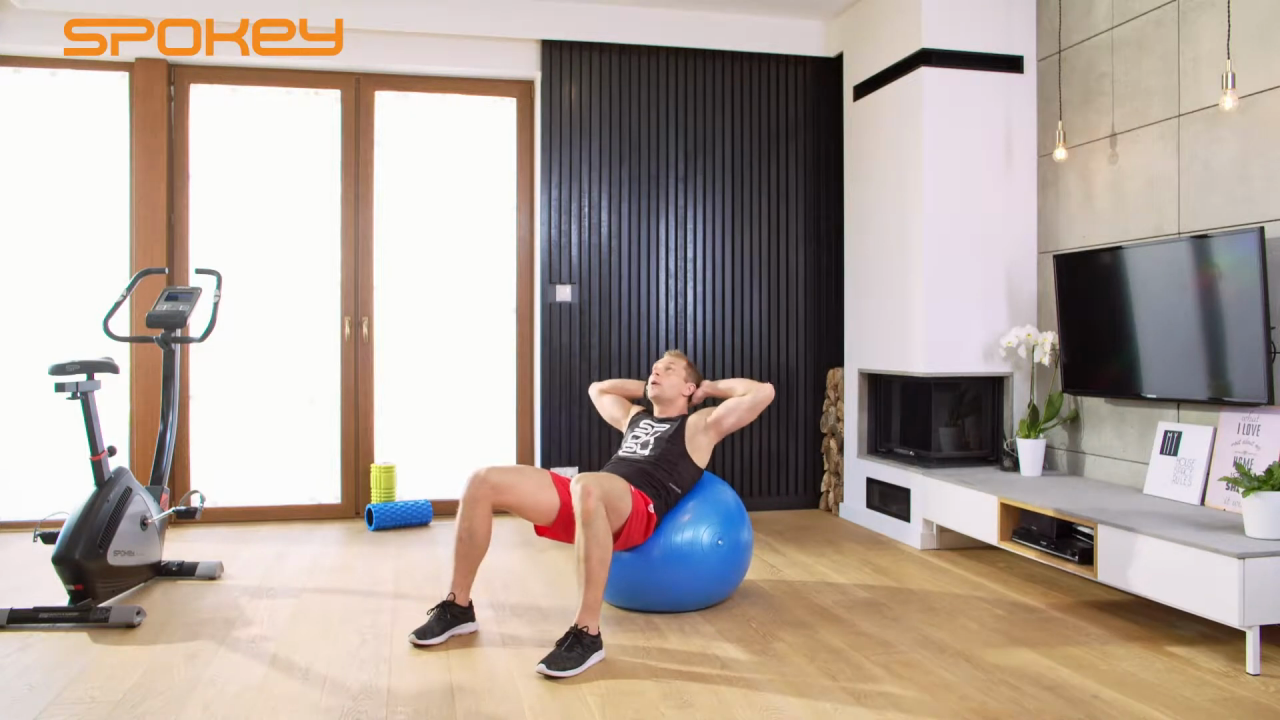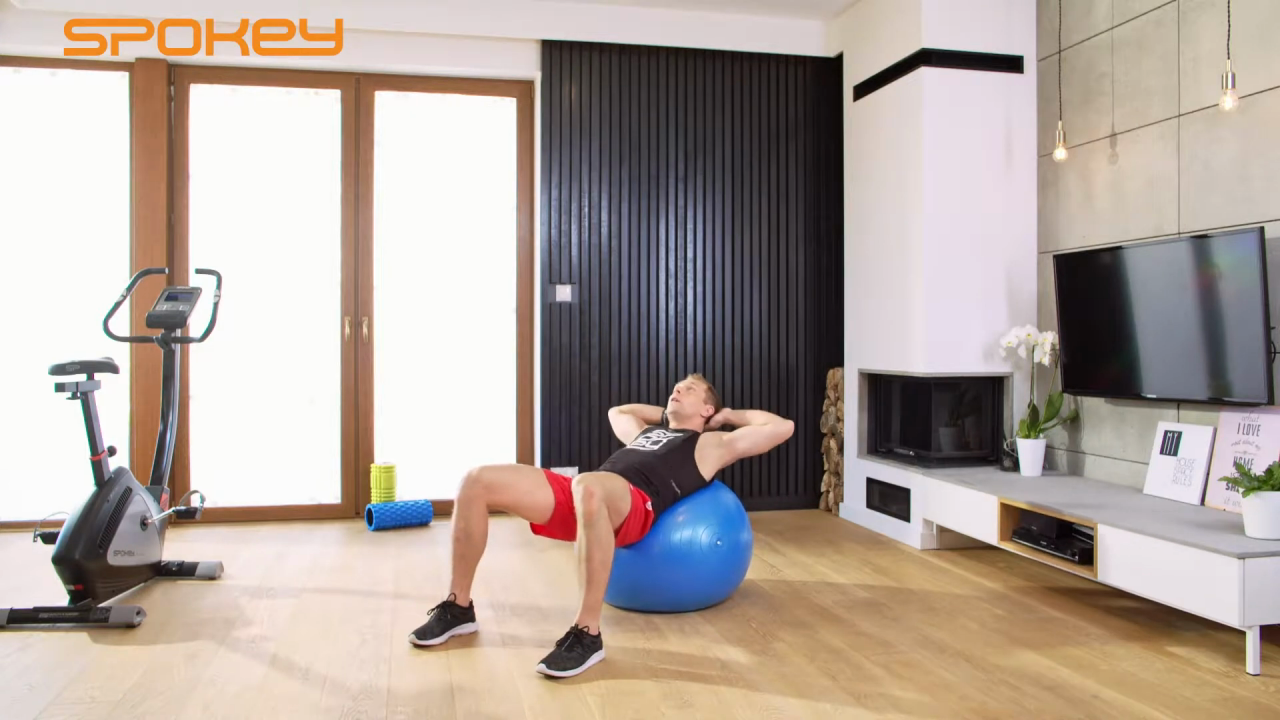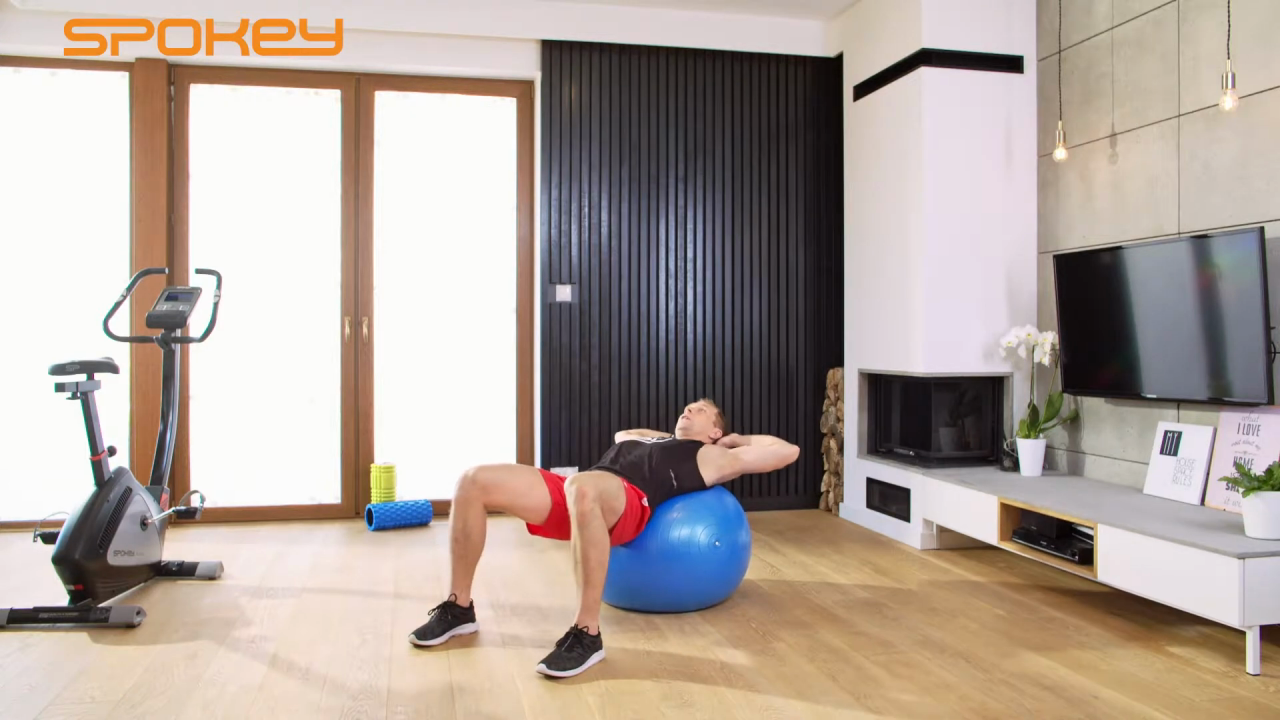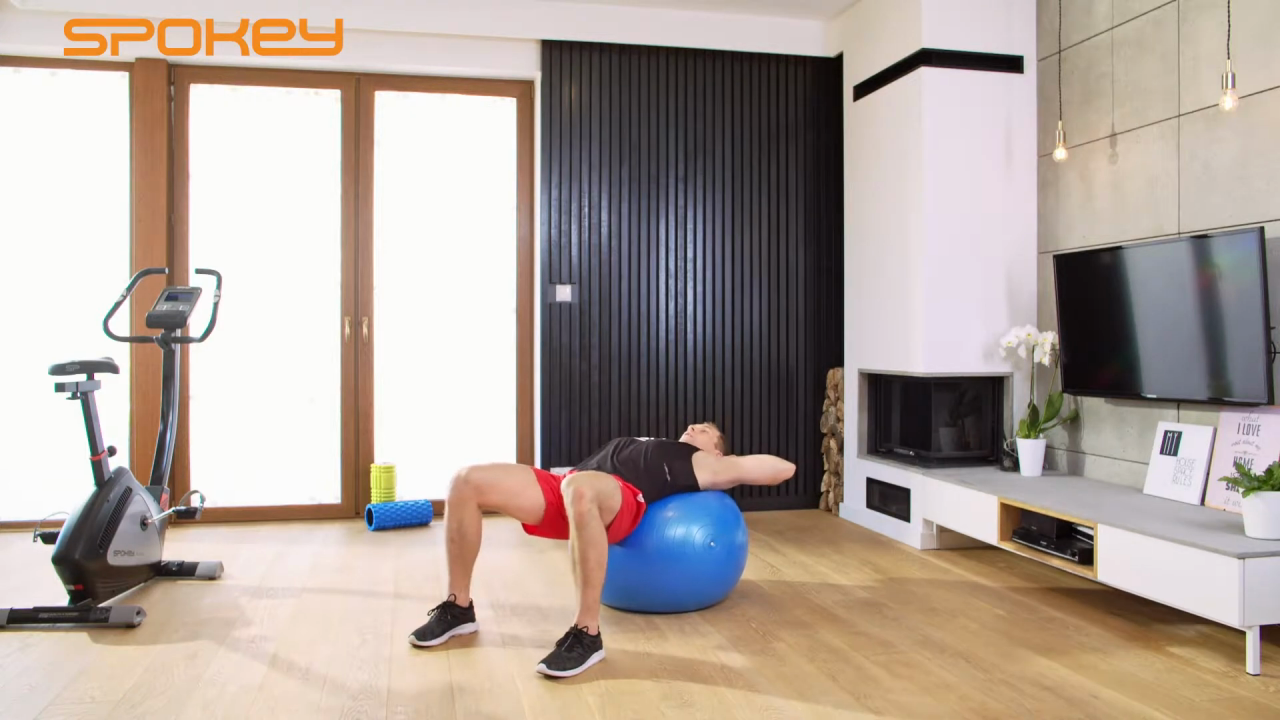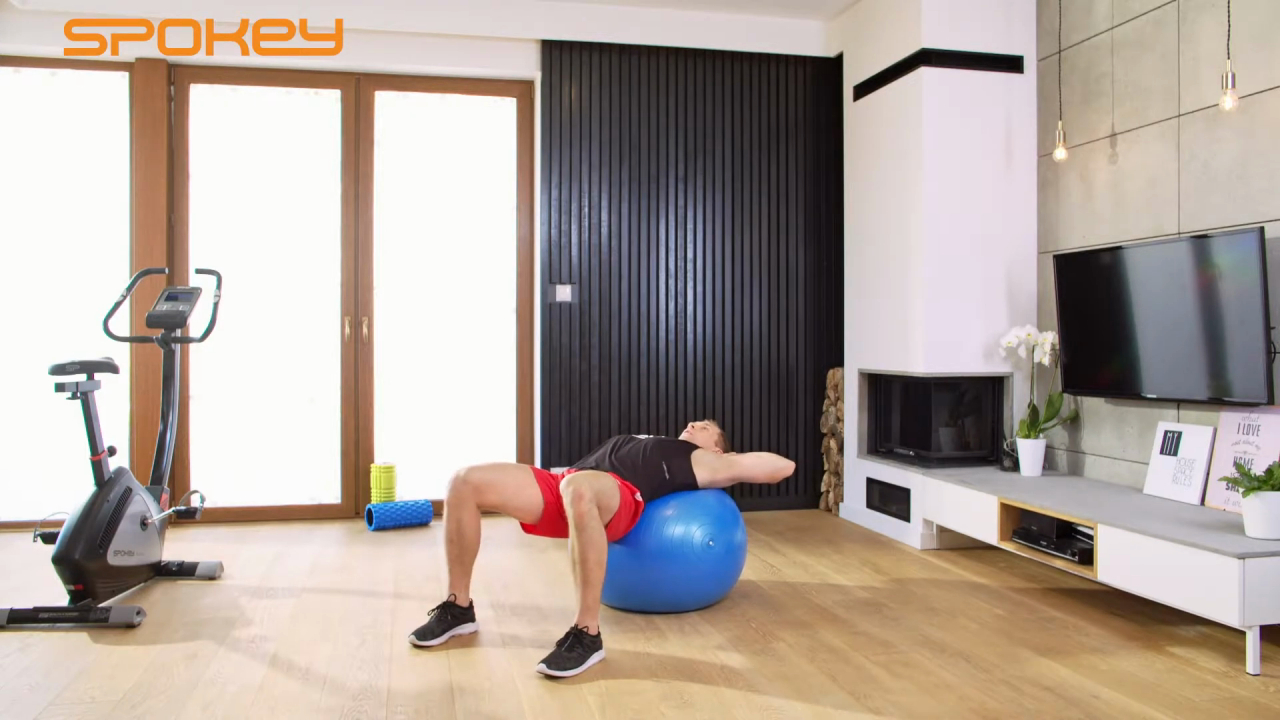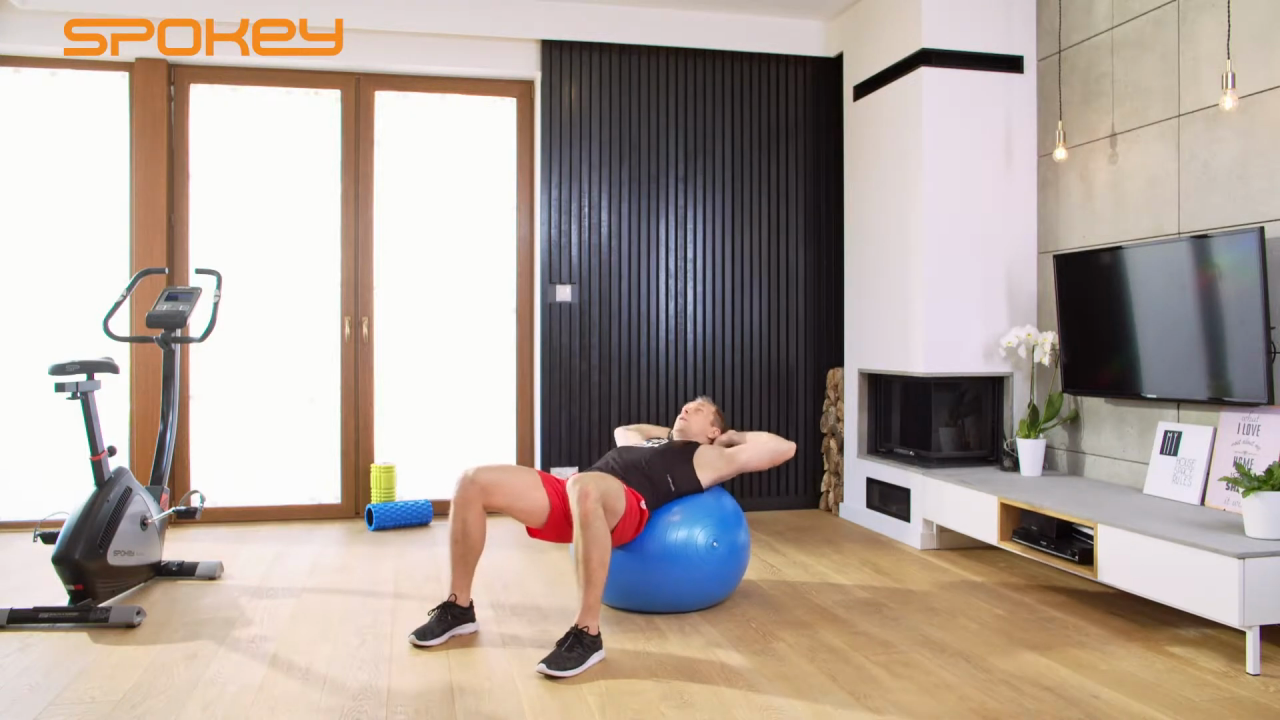
dt=0.3s
person 1, frame 1
left shoulder: (699, 426)
right shoulder: (636, 418)
left elbow: (763, 393)
right elbow: (598, 390)
left wrist: (711, 388)
right wrist: (647, 389)
left hip: (637, 510)
right hip: (585, 497)
left knee: (586, 490)
right knee: (483, 482)
left ankle: (587, 635)
right ankle: (458, 607)
person 1, frame 2
left shoulder: (711, 444)
right shoulder: (648, 431)
left elbow: (783, 427)
right elbow: (617, 411)
left wrist: (728, 415)
right wrist: (665, 412)
left hip: (634, 505)
right hip: (579, 495)
left knee: (589, 489)
right knee: (478, 481)
left ankle: (588, 633)
right ankle: (459, 606)
person 1, frame 3
left shoulder: (711, 458)
right shoulder: (661, 442)
left elbow: (788, 452)
right elbow: (622, 435)
left wrist: (736, 439)
left hip: (627, 502)
right hip: (577, 493)
left knee: (581, 490)
right knee: (474, 481)
left ankle: (587, 634)
right ankle: (459, 608)
person 1, frame 4
left shoulder: (708, 465)
right shoulder: (663, 452)
left elbow: (784, 468)
left wrist: (732, 456)
left hip: (622, 496)
right hip: (571, 487)
left knee: (579, 490)
right knee: (468, 482)
left ankle: (587, 634)
right ankle: (458, 607)
person 1, frame 5
left shoulder: (706, 463)
right shoulder: (661, 449)
left elbow: (783, 466)
left wrist: (733, 455)
left hip: (621, 494)
right hip: (566, 484)
left knee: (579, 490)
right knee: (465, 482)
left ankle: (587, 634)
right ankle: (458, 607)
person 1, frame 6
left shoulder: (708, 457)
right shoulder: (656, 445)
left elbow: (785, 448)
right elbow: (622, 431)
left wrist: (733, 435)
left hip: (624, 502)
right hip: (571, 493)
left knee: (585, 489)
right knee: (474, 482)
left ankle: (587, 633)
right ankle: (459, 607)
